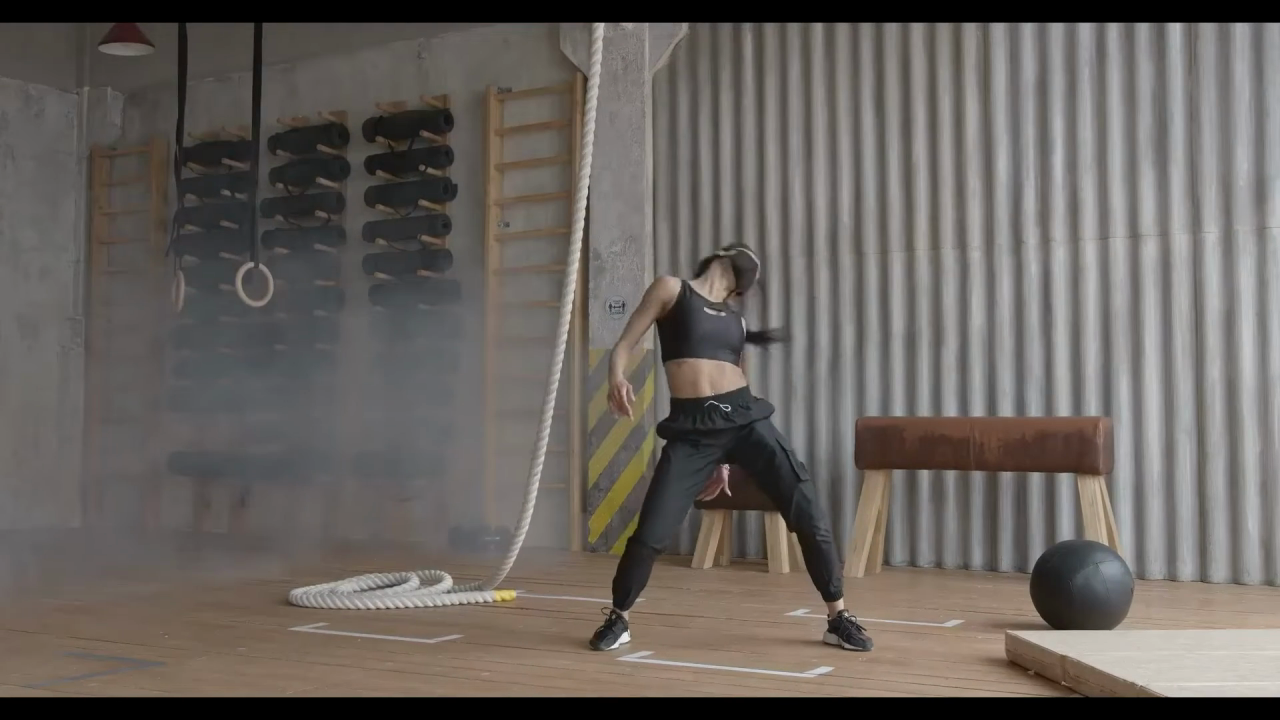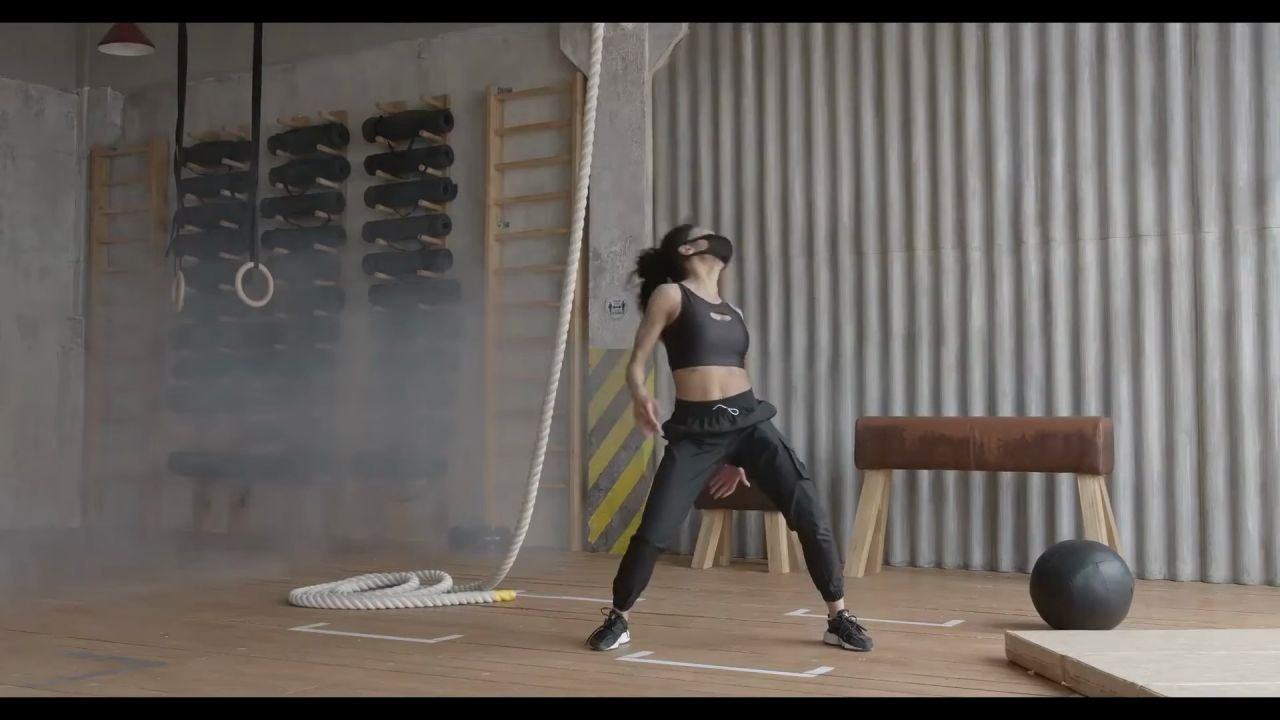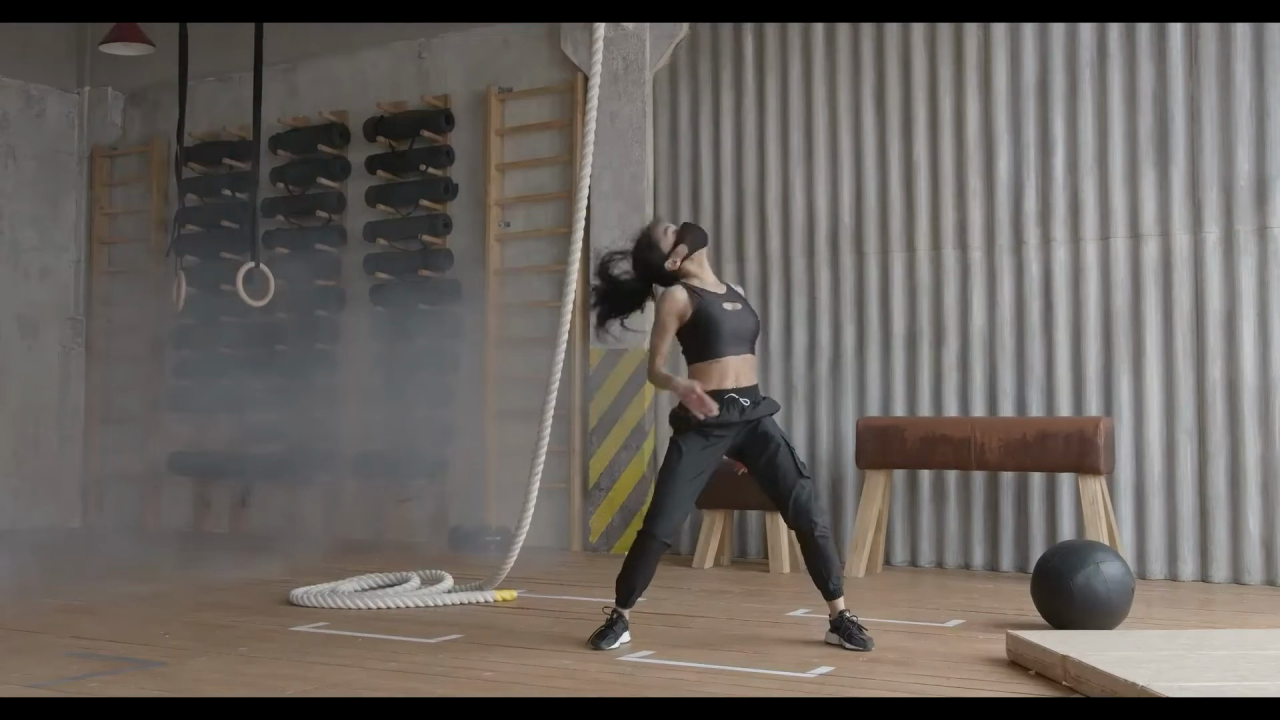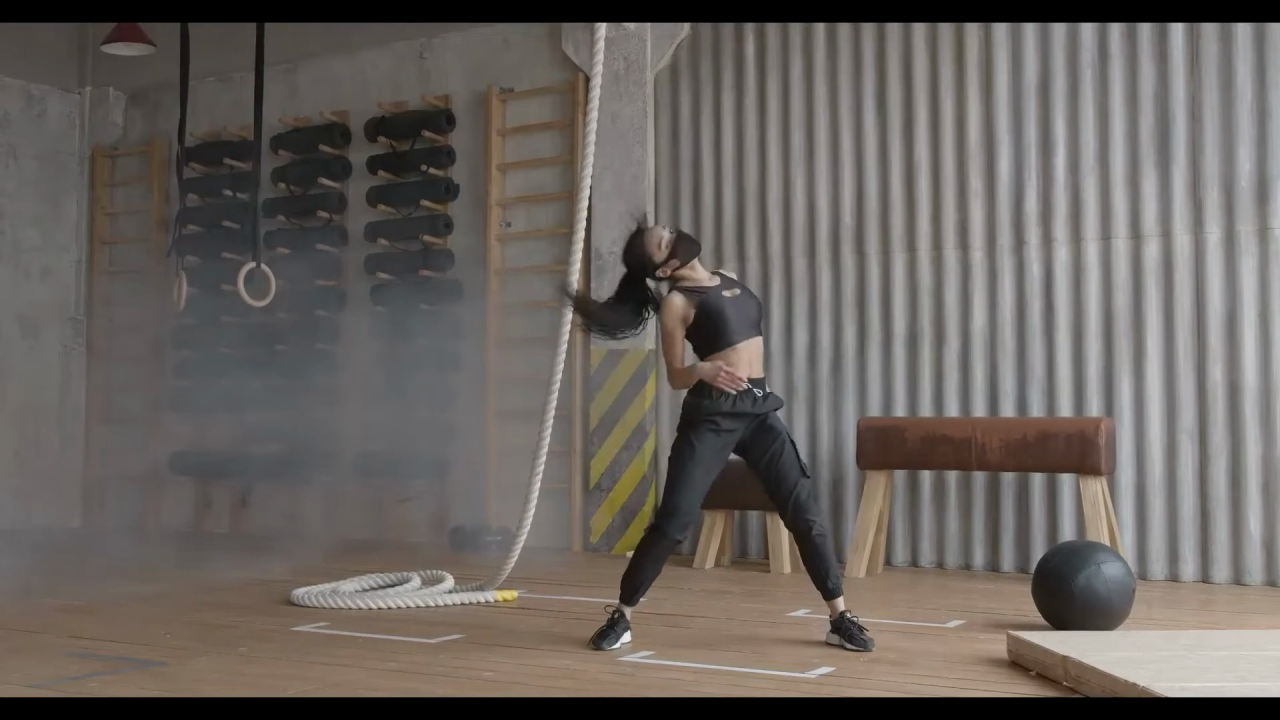
dt=0.2s
person 1, frame 1
left shoulder: (734, 319)
right shoulder: (671, 288)
right elbow: (624, 348)
left wrist: (721, 461)
right wrist: (617, 380)
left hip: (746, 420)
right hip: (690, 429)
left knee: (809, 516)
right knee: (650, 534)
left ankle: (839, 618)
right ankle: (618, 617)
person 1, frame 2
left shoulder: (732, 311)
right shoulder: (669, 296)
right elbow: (636, 364)
left wrist: (732, 455)
right wrist: (640, 397)
left hip: (749, 420)
right hip: (696, 430)
left knee: (811, 516)
right knee: (653, 533)
left ankle: (839, 617)
right ankle: (618, 617)
person 1, frame 3
left shoulder: (735, 291)
right shoulder: (677, 298)
right elbow: (656, 369)
right wrist: (684, 387)
left hip: (754, 413)
right hip: (704, 422)
left knee: (808, 513)
right knee: (660, 525)
left ankle: (839, 617)
right ankle: (619, 616)
person 1, frame 4
left shoulder: (730, 278)
right shoulder: (675, 303)
right elbow: (676, 377)
right wrist: (702, 369)
left hip: (759, 408)
right hip: (711, 414)
left knee: (805, 511)
right knee: (675, 519)
left ankle: (840, 617)
right ankle: (621, 616)
